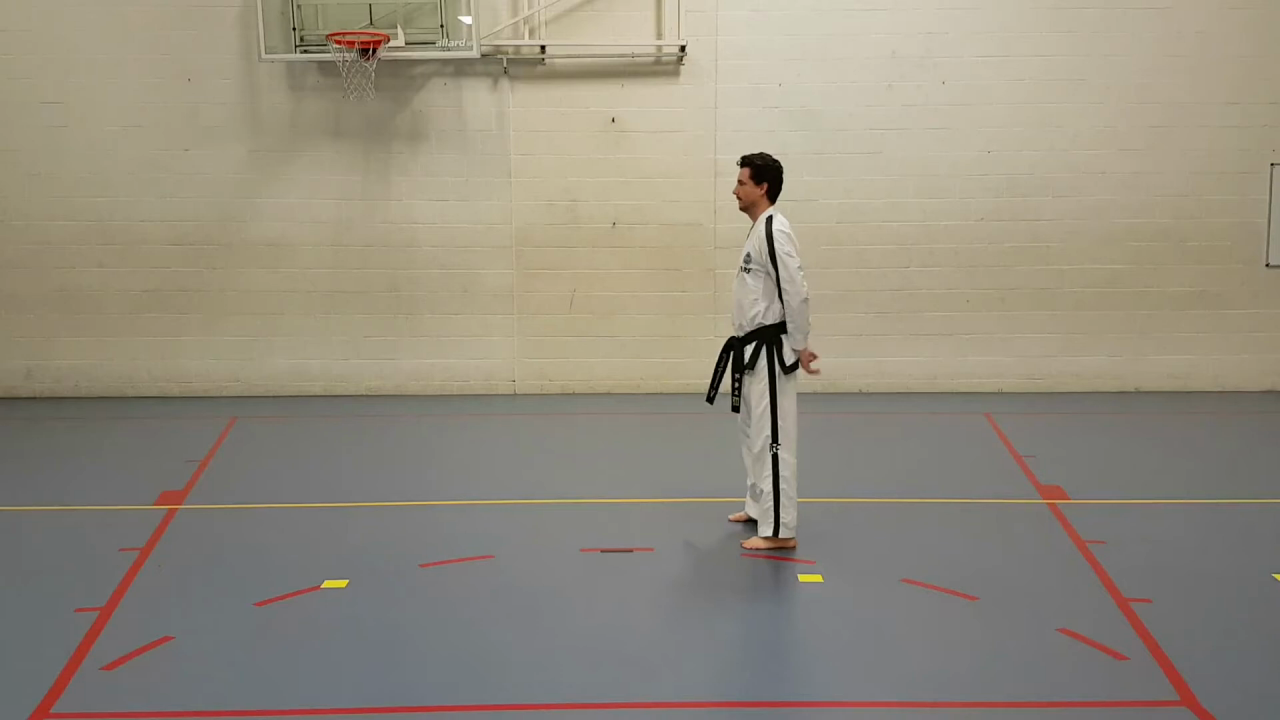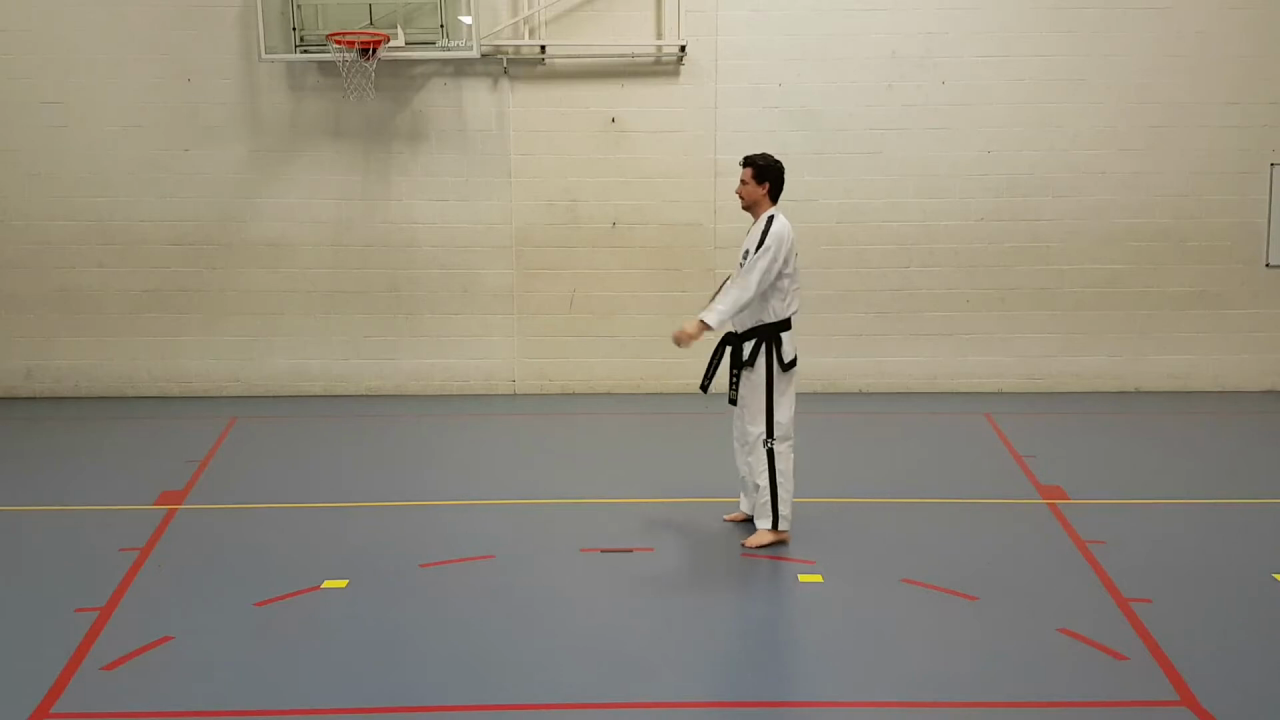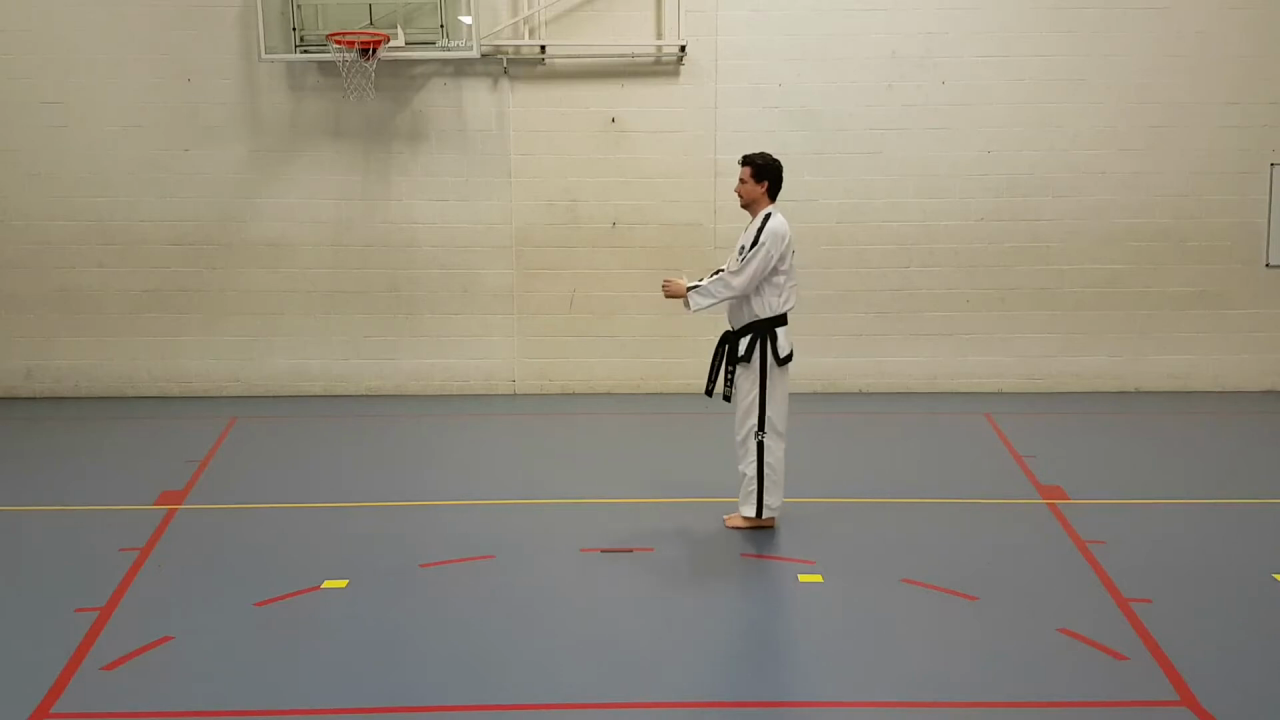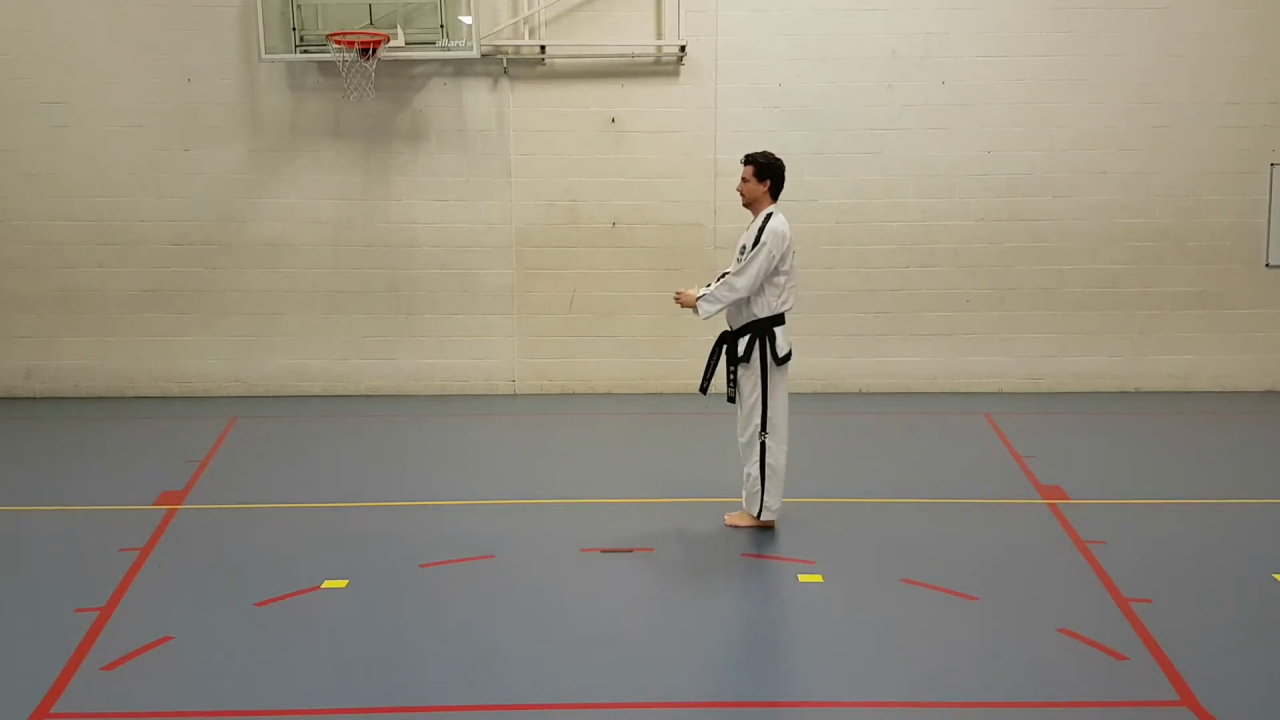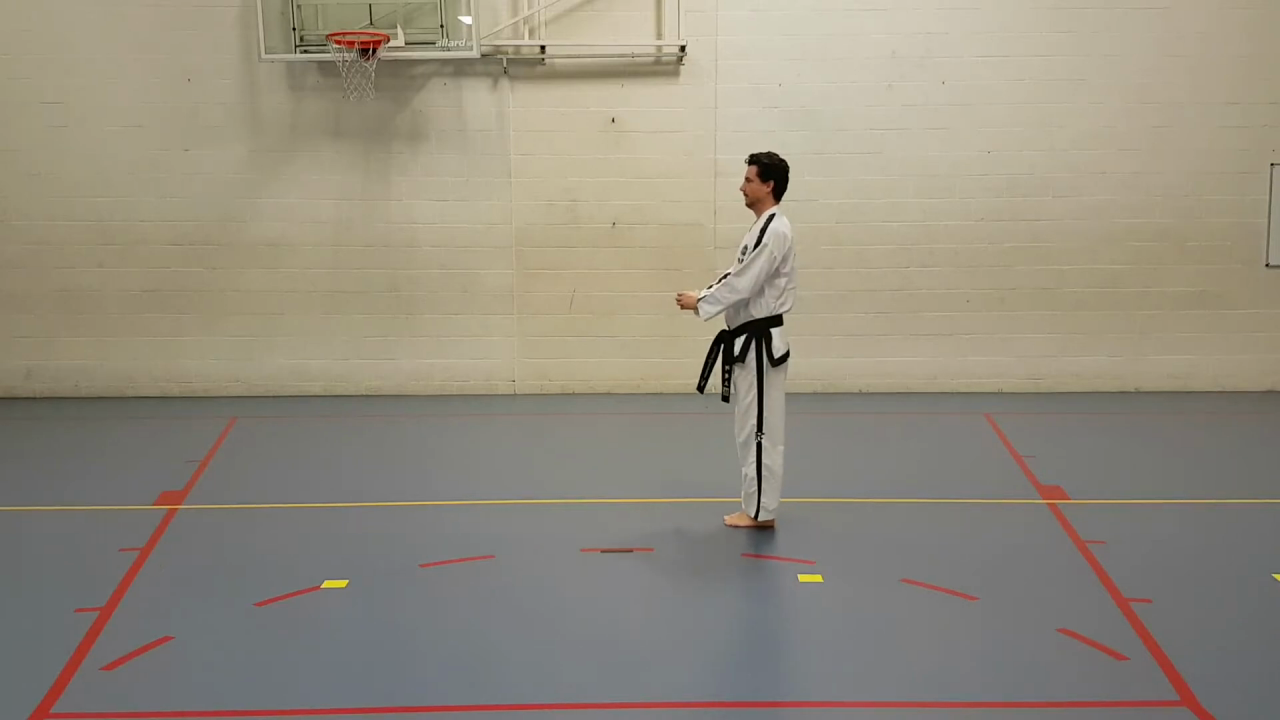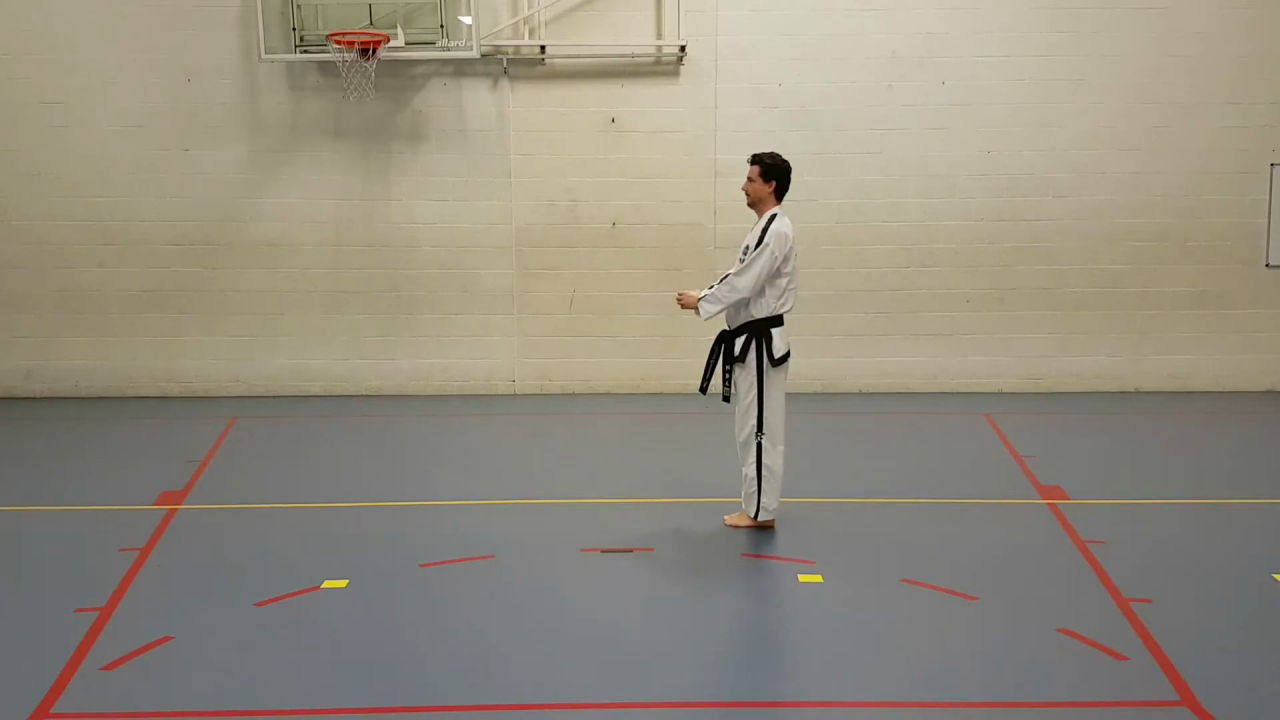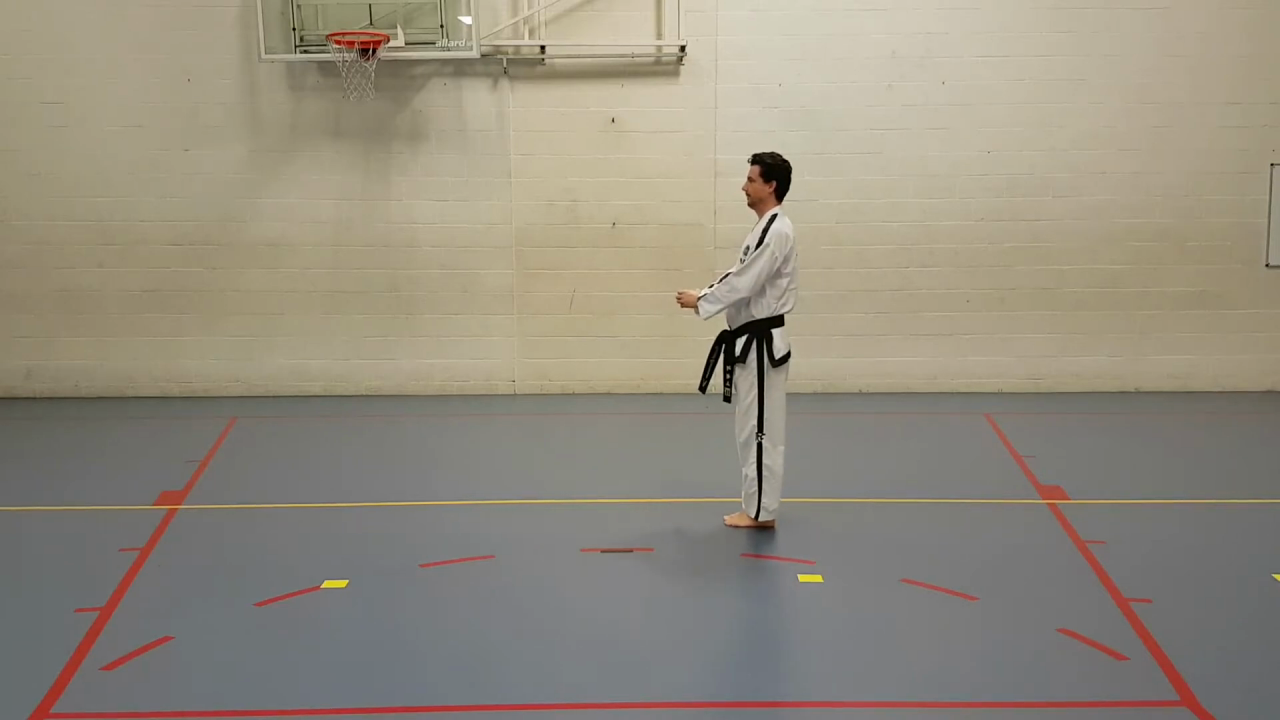
dt=0.4s
person 1, frame 1
left shoulder: (773, 231)
right shoulder: (761, 229)
left elbow: (794, 294)
left wrist: (799, 346)
right wrist: (794, 345)
left hip: (769, 351)
right hip: (755, 349)
left knee: (772, 439)
right knee: (753, 433)
left ankle: (779, 530)
right ankle: (760, 505)
person 1, frame 2
left shoulder: (775, 231)
right shoulder: (761, 227)
left elbow: (749, 287)
right elbow: (740, 283)
left wrist: (702, 323)
right wrist: (702, 318)
left hip: (767, 346)
right hip: (754, 344)
left knee: (767, 433)
right knee: (747, 430)
left ankle: (775, 523)
right ankle: (755, 505)
person 1, frame 3
left shoulder: (772, 229)
right shoulder: (759, 226)
left elbow: (738, 282)
right elbow: (730, 273)
left wrist: (689, 292)
right wrist: (689, 288)
left hip: (762, 342)
right hip: (752, 340)
left knee: (759, 427)
right knee: (751, 426)
left ankle: (760, 510)
right ankle: (755, 505)
person 1, frame 4
left shoulder: (772, 229)
right shoulder: (761, 226)
left elbow: (743, 284)
right elbow: (734, 276)
left wrist: (698, 301)
right wrist: (699, 295)
left hip: (762, 342)
right hip: (752, 340)
left knee: (761, 427)
right knee: (753, 427)
left ankle: (762, 511)
right ankle: (756, 506)
person 1, frame 5
left shoulder: (774, 231)
right shoulder: (763, 227)
left elbow: (744, 285)
right elbow: (736, 276)
left wrist: (699, 303)
right wrist: (700, 297)
left hip: (759, 342)
right hip: (750, 340)
left knee: (760, 428)
right knee: (752, 428)
left ankle: (761, 511)
right ankle: (756, 506)
person 1, frame 6
left shoulder: (775, 231)
right shoulder: (765, 227)
left elbow: (745, 284)
right elbow: (738, 277)
left wrist: (700, 303)
right wrist: (702, 296)
left hip: (760, 342)
right hip: (752, 340)
left knee: (760, 428)
right knee: (753, 427)
left ankle: (761, 511)
right ankle: (756, 506)
person 1, frame 7
left shoulder: (776, 231)
right shoulder: (766, 227)
left elbow: (745, 284)
right elbow: (738, 275)
left wrist: (699, 301)
right wrist: (701, 295)
left hip: (761, 343)
right hip: (753, 340)
left knee: (760, 429)
right knee: (752, 428)
left ankle: (761, 512)
right ankle: (756, 506)
